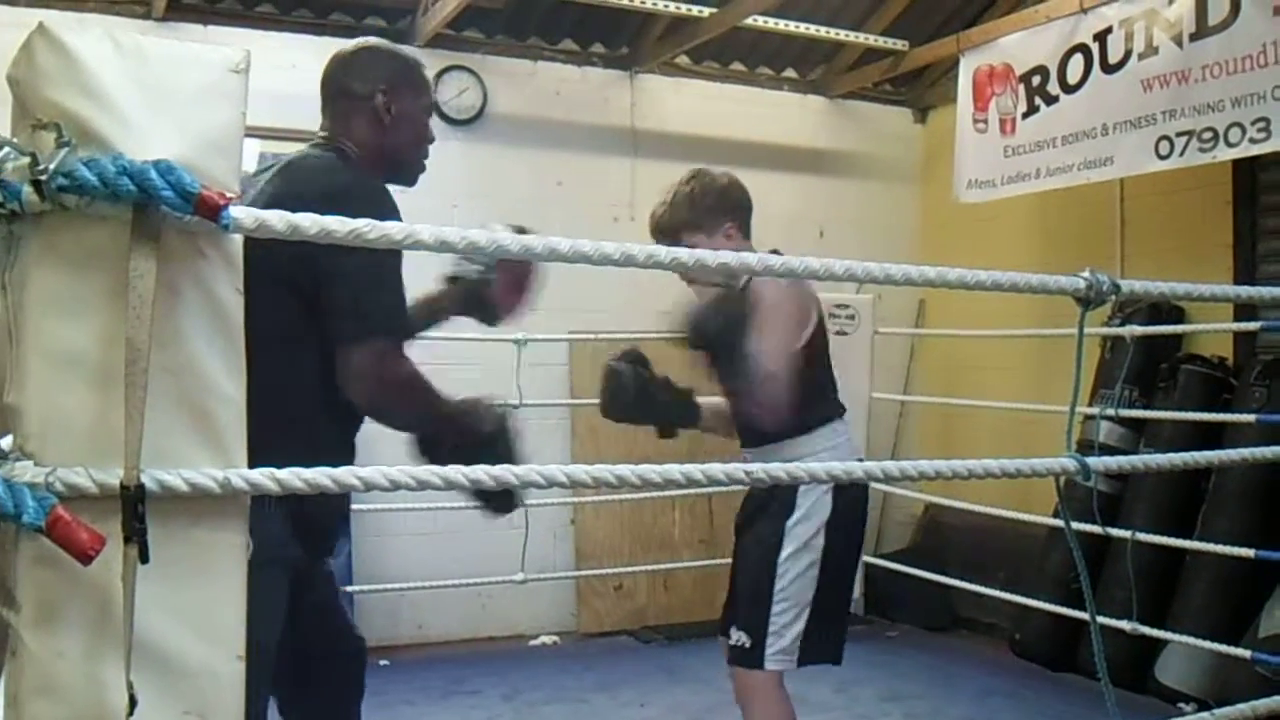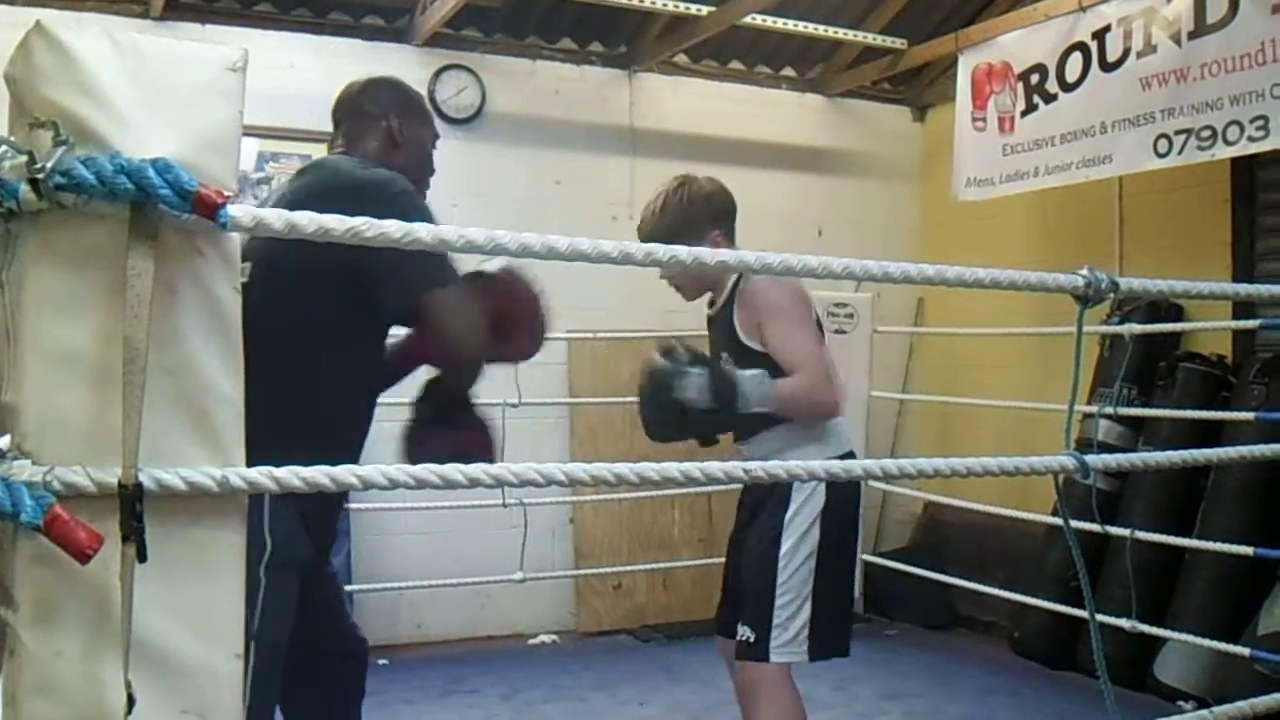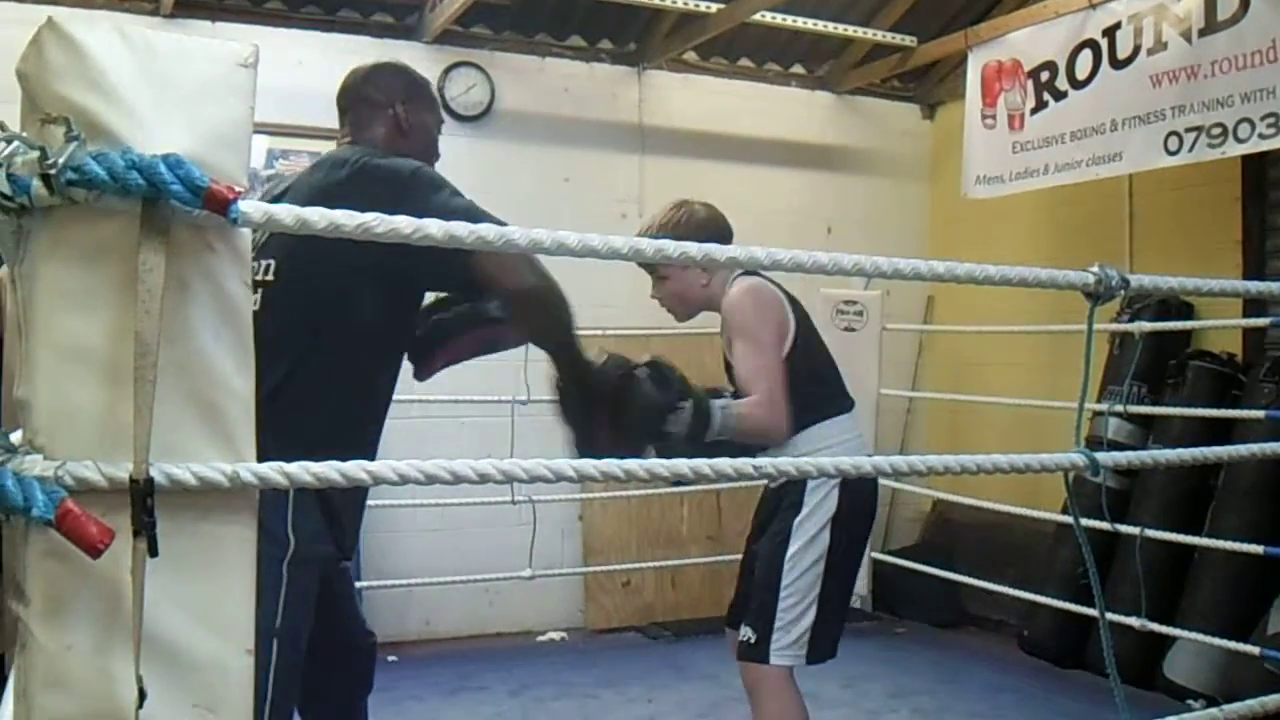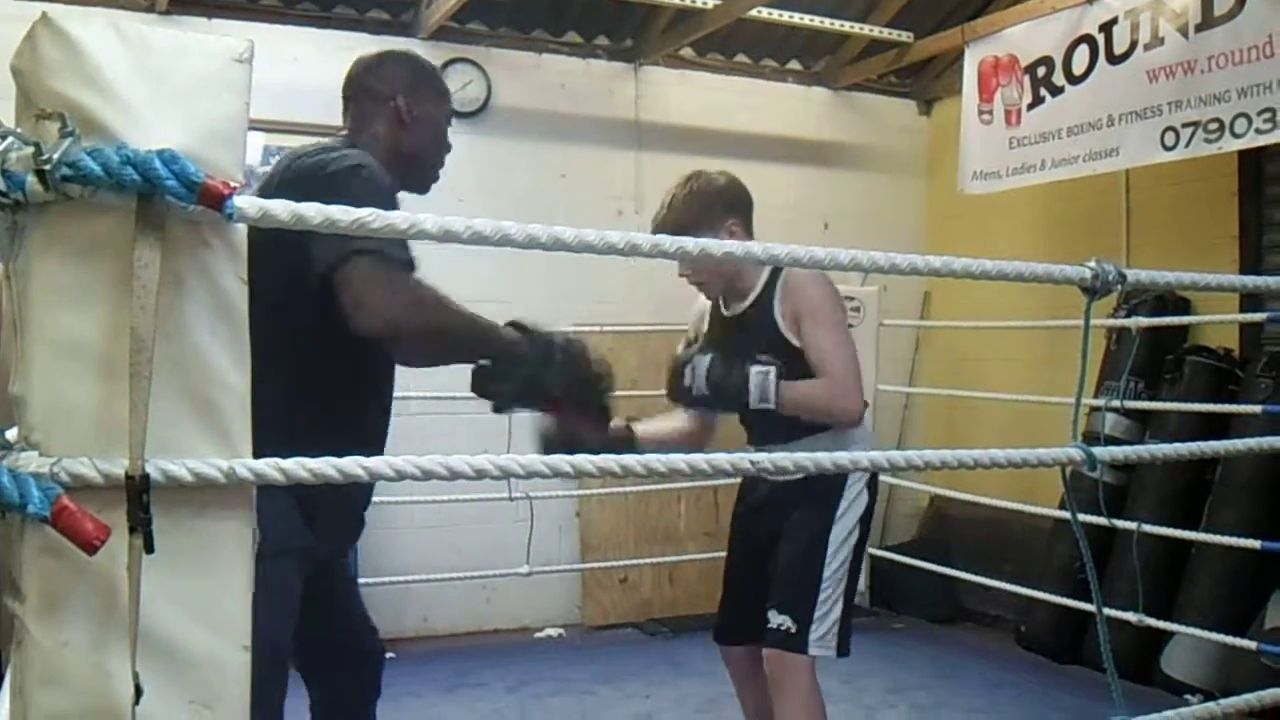
dt=0.2s
person 1, frame 1
left shoulder: (293, 184)
right shoulder: (353, 198)
right elbow: (372, 378)
left wrist: (456, 299)
right wrist: (463, 424)
left hip: (274, 496)
right hip: (246, 496)
person 1, frame 2
left shoulder: (309, 197)
right shoulder: (370, 194)
right elbow: (463, 335)
left hip: (272, 490)
right hip: (254, 491)
left knee: (331, 666)
person 1, frame 3
left shoulder: (299, 195)
right shoulder: (390, 182)
right elbow: (524, 283)
right wrist: (572, 365)
left hip: (293, 489)
right hip: (268, 493)
left knee: (344, 663)
person 1, frame 4
left shoulder: (338, 182)
right shoulder: (345, 179)
left elbow: (396, 333)
right elbow: (383, 307)
left wrist: (490, 353)
right wrist: (513, 349)
left hip: (299, 492)
right hip: (256, 487)
left knee: (350, 666)
person 2, frame 1
left shoulder: (774, 289)
right shoulder: (732, 299)
left elbow: (773, 411)
left wrist: (732, 348)
right wrist: (672, 406)
left hip: (814, 486)
right hip: (780, 485)
left knee: (757, 665)
right knee: (743, 656)
person 2, frame 2
left shoulder: (765, 290)
right shoulder: (727, 302)
left elbow: (821, 394)
left wrist: (728, 391)
right wrist: (706, 414)
left hip: (808, 480)
right hip: (779, 481)
left knee: (761, 660)
right knee: (738, 645)
person 2, frame 3
left shoulder: (749, 298)
right shoulder: (741, 311)
left elbow: (768, 419)
left wrist: (685, 417)
left hip: (827, 481)
right hip: (795, 483)
left knee: (766, 662)
right knee: (750, 644)
person 2, frame 4
left shoulder: (801, 290)
right shoulder: (710, 314)
left elbow: (848, 405)
right elbow: (698, 426)
left wrist: (743, 382)
right wrist: (618, 440)
left hip: (830, 481)
right hip: (769, 485)
left knee: (784, 656)
right knee: (739, 644)
